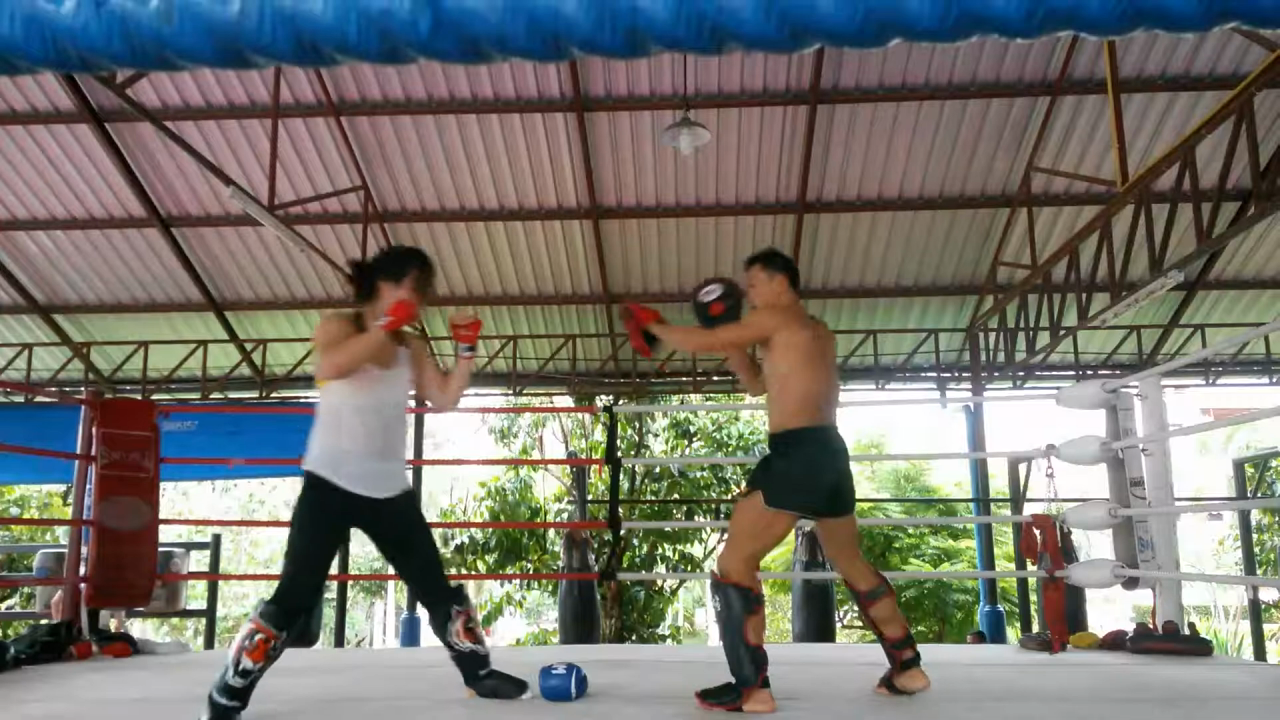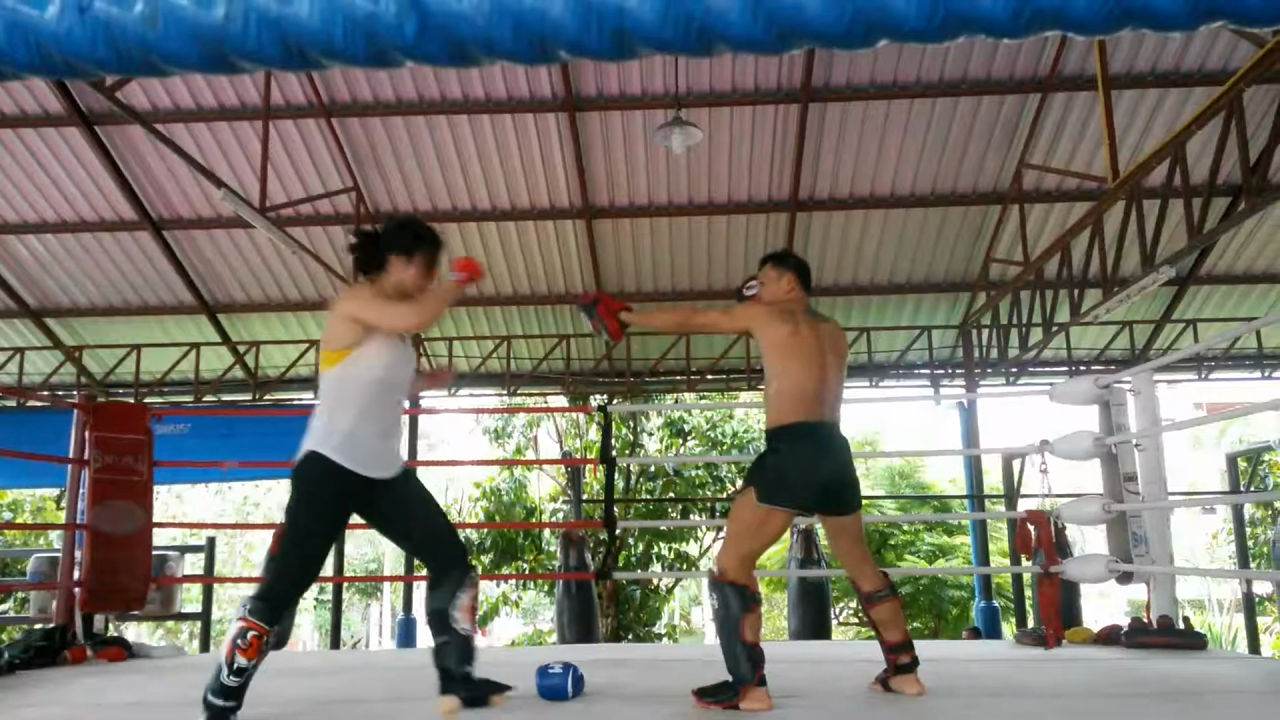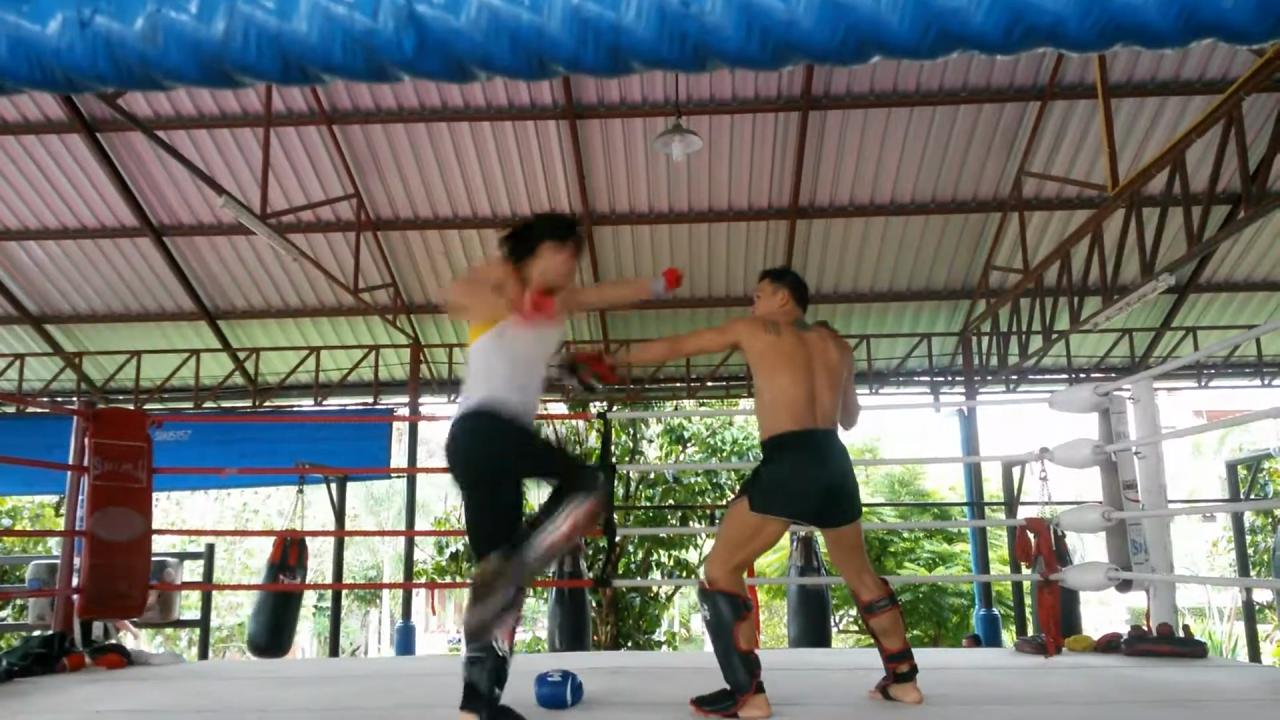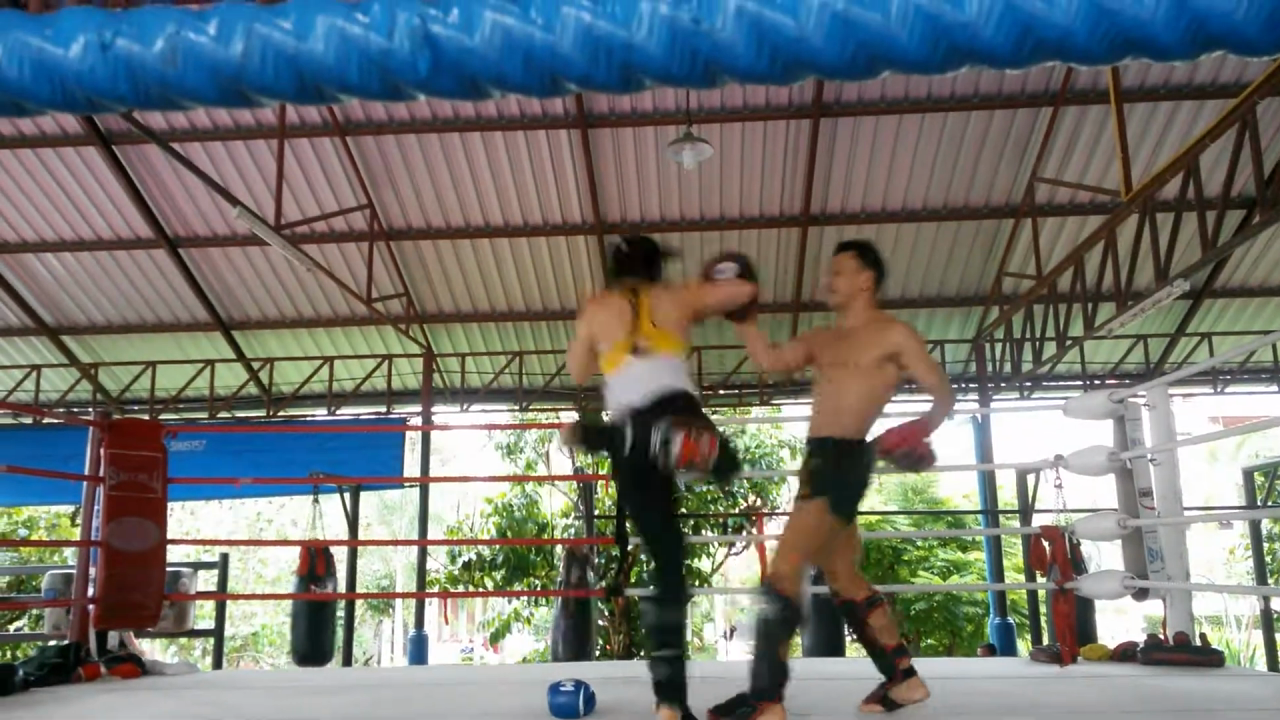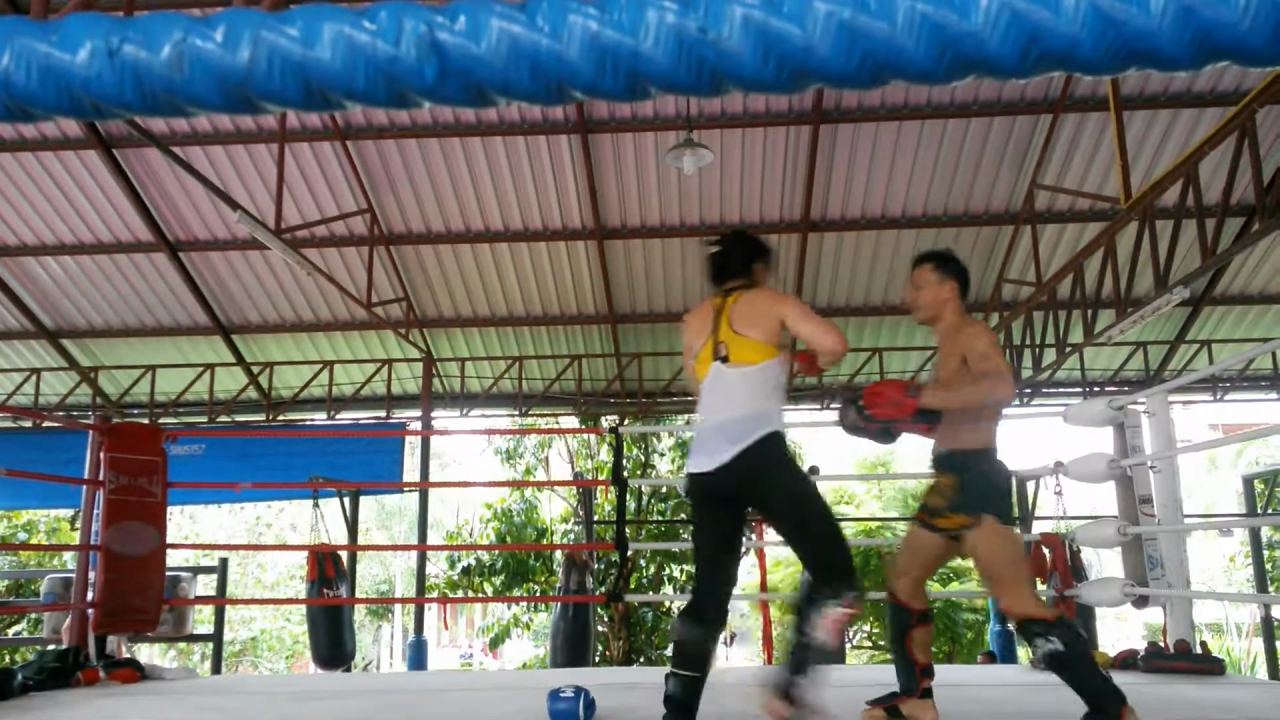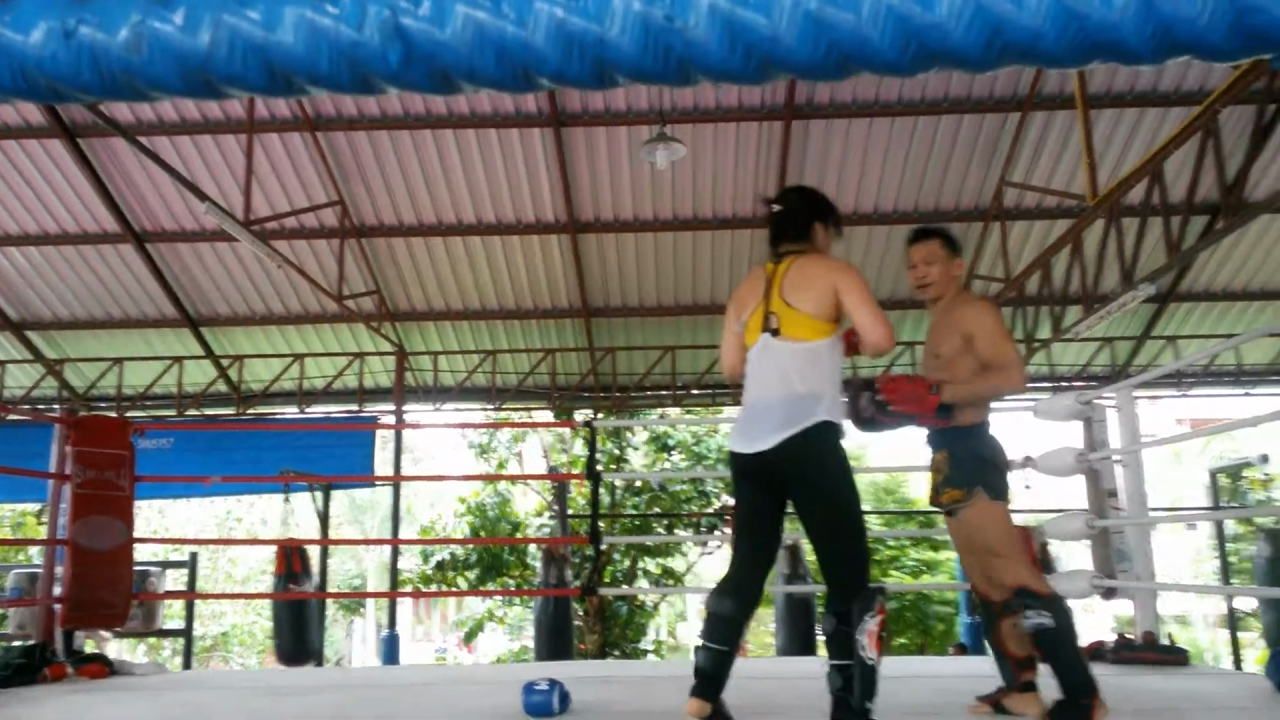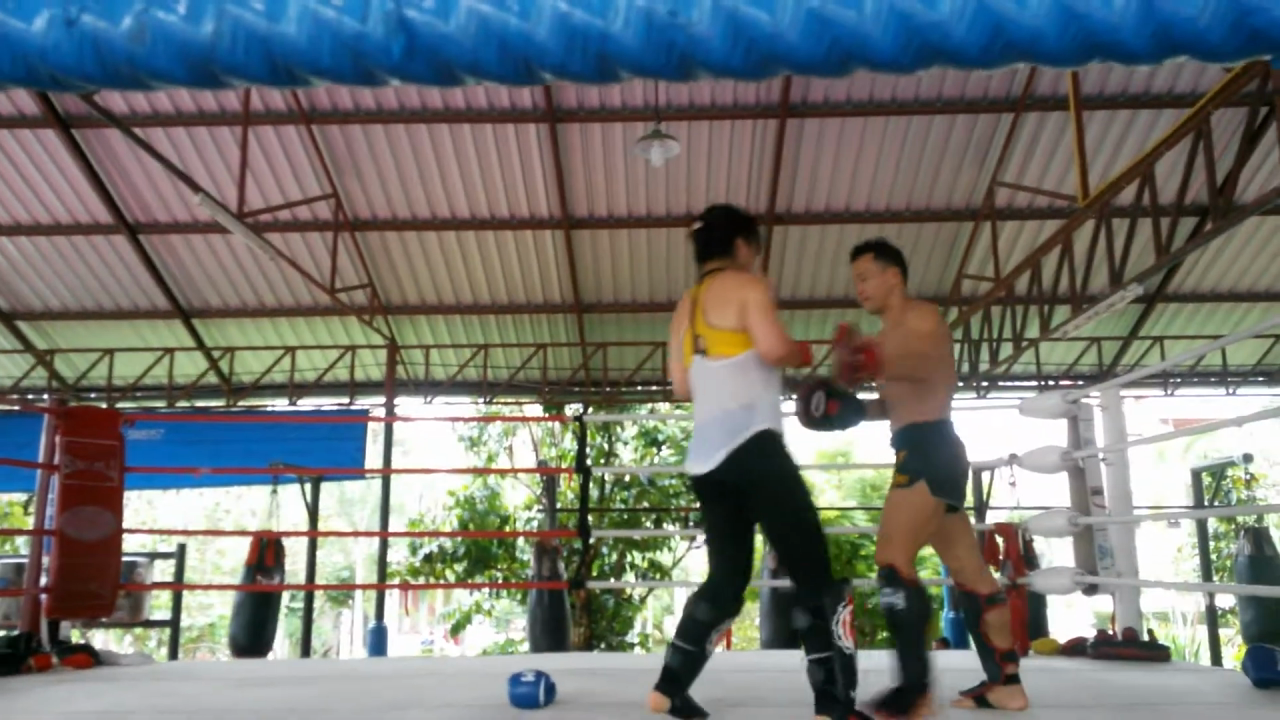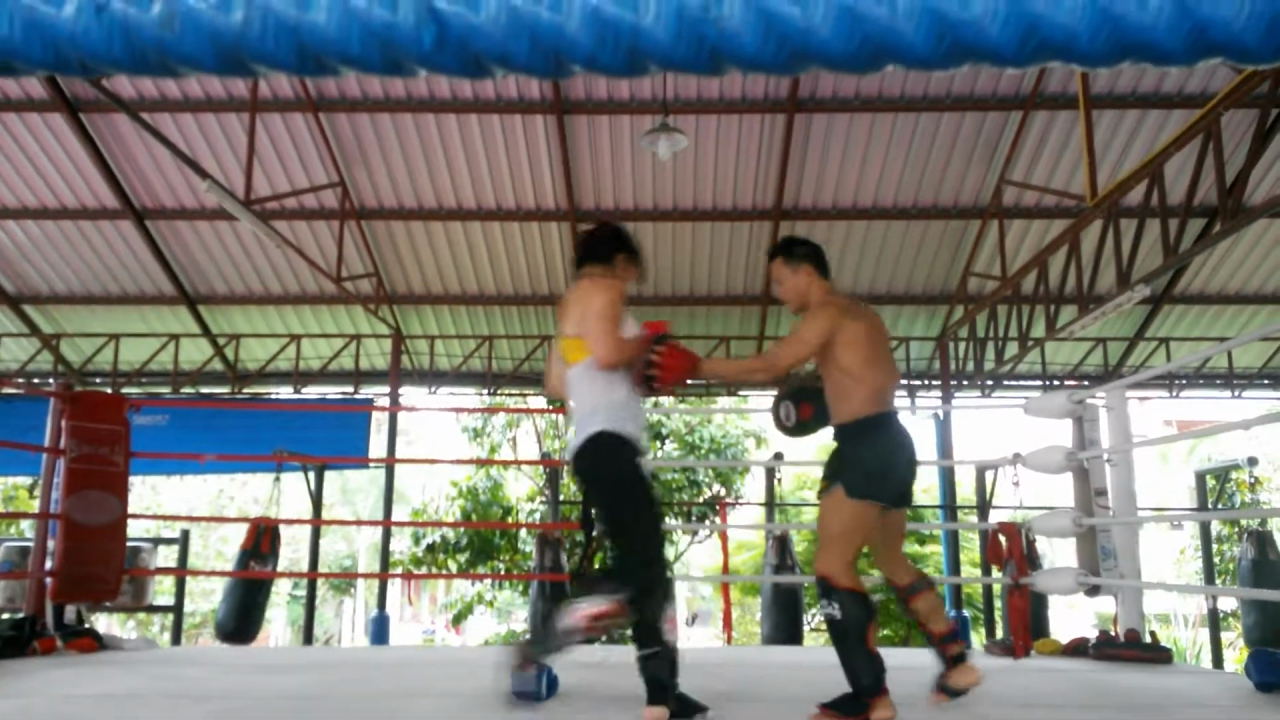
dt=0.4s
person 1, frame 1
left shoulder: (410, 346)
right shoulder: (337, 326)
left elbow: (446, 397)
right elbow: (329, 367)
left wrist: (465, 348)
right wrist: (384, 326)
left hip: (389, 492)
right hip: (328, 486)
left knee: (436, 590)
right knee: (294, 598)
left ankle: (478, 672)
person 1, frame 2
left shoulder: (392, 319)
right shoulder: (355, 300)
right elbow: (415, 319)
left wrist: (422, 378)
right wrist: (456, 280)
left hip: (385, 472)
right hip: (330, 467)
left knee: (452, 560)
right knee: (283, 586)
left ankle: (456, 678)
person 1, frame 3
left shoulder: (554, 301)
right shoulder: (497, 275)
left elbow: (612, 294)
right elbow: (457, 296)
left wrist: (659, 285)
right wrist: (517, 305)
left hip: (509, 437)
right hip: (483, 427)
left knee: (497, 567)
right knee: (585, 484)
right ankle: (507, 573)
person 1, frame 4
left shoulder: (595, 312)
right shoulder: (675, 296)
left elbow: (579, 375)
right elbow: (745, 292)
right wrist: (696, 302)
left hip: (633, 439)
right hip: (670, 409)
left knee: (668, 567)
right ankle: (616, 436)
person 1, frame 5
left shoulder: (694, 319)
right shoulder: (773, 303)
right elbow: (832, 344)
right wrist: (810, 361)
left hip: (705, 467)
right hip: (758, 454)
left knee: (710, 589)
right knee: (837, 573)
person 1, frame 6
left shoulder: (748, 287)
right shoulder: (834, 272)
right elbow: (881, 339)
right wrist: (848, 341)
left hip: (750, 445)
right hip: (807, 438)
left knee: (747, 569)
right knee: (849, 579)
person 1, frame 7
left shoulder: (686, 306)
right shoulder: (747, 286)
right elbow: (773, 347)
right wrist: (798, 353)
left hip: (705, 459)
right hip: (752, 447)
left knee: (725, 578)
right knee: (814, 575)
person 1, frame 8
left shoulder: (573, 304)
right shoulder: (602, 288)
left elbow: (556, 385)
right elbow: (607, 353)
right wrist: (645, 341)
left hip: (598, 447)
right hip: (607, 445)
left knee: (643, 570)
right knee: (640, 571)
right ankle: (535, 654)
person 2, frame 1
left shoulder: (775, 317)
right shoulder: (820, 332)
left elbow: (705, 343)
left wrist: (652, 325)
right wrist: (728, 332)
left hip: (796, 455)
right hip: (830, 453)
left knee: (734, 563)
right knee: (852, 564)
left ankle: (751, 686)
right ankle: (907, 667)
person 2, frame 2
left shoulder: (765, 314)
right shoulder: (833, 333)
left elbow: (688, 319)
left wrist: (625, 316)
left hip: (792, 451)
right hip: (833, 451)
left knee: (732, 561)
right knee: (860, 563)
left ankle: (748, 684)
right ankle: (904, 669)
person 2, frame 3
left shoulder: (752, 329)
right shoulder: (834, 345)
left elbow: (673, 347)
left wrist: (614, 358)
left hip: (789, 462)
right hip: (834, 461)
left knee: (720, 569)
right knee: (860, 573)
right ankle: (903, 677)
person 2, frame 4
left shoulder: (894, 333)
right shoulder: (828, 338)
left elbow: (943, 393)
right elbow: (771, 363)
left wrist: (919, 428)
right wrist: (740, 317)
left hip: (840, 464)
right hip: (830, 465)
left knee: (785, 570)
right knee: (843, 577)
right ankle: (902, 677)
person 2, frame 5
left shoulder: (972, 335)
right shoulder: (948, 348)
left elbow: (998, 389)
left wrist: (915, 396)
right wrist: (895, 411)
left hip: (976, 480)
right hip: (951, 483)
left knee: (1017, 600)
right knee: (902, 583)
person 2, frame 6
left shoulder: (975, 312)
right shoulder: (940, 325)
left elbow: (1012, 376)
left wrist: (937, 393)
right wrist: (912, 401)
left hip: (969, 454)
right hip: (951, 457)
left knee: (1014, 573)
right knee: (985, 581)
person 2, frame 7
left shoulder: (922, 316)
right shoulder: (894, 331)
left elbow: (925, 364)
left wrist: (878, 364)
right wrist: (852, 407)
left hip: (929, 451)
right hip: (926, 453)
left knee: (893, 559)
right knee: (969, 568)
right ankle: (1006, 681)
person 2, frame 8
left shoulder: (826, 316)
right shoulder: (862, 315)
left elbow: (768, 367)
left wrist: (694, 366)
right wrist: (821, 402)
left hip: (865, 448)
right hip: (888, 444)
left knee: (834, 569)
right knee: (893, 562)
right ankle: (956, 662)
